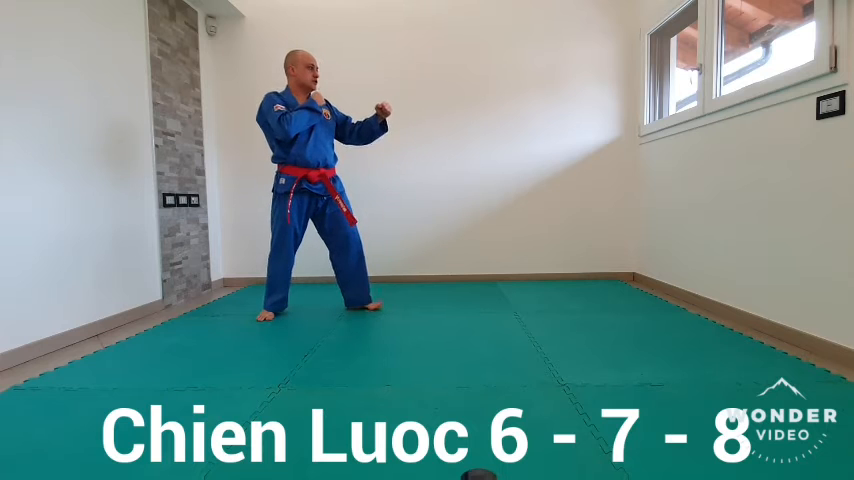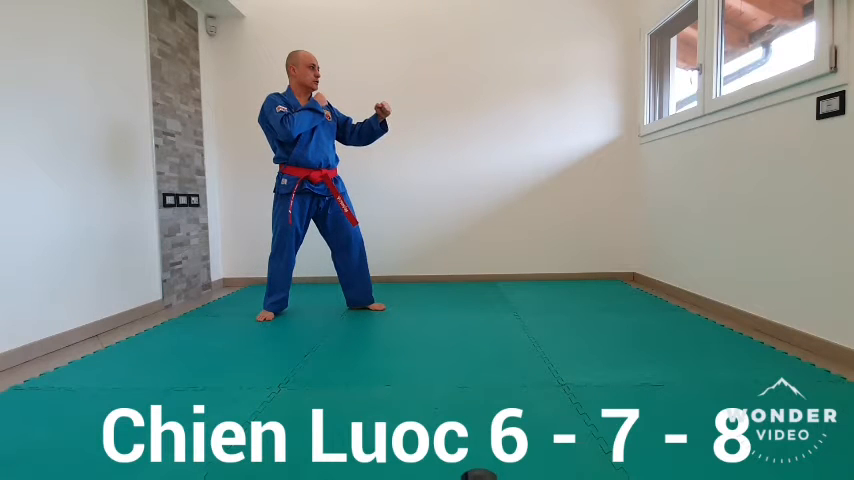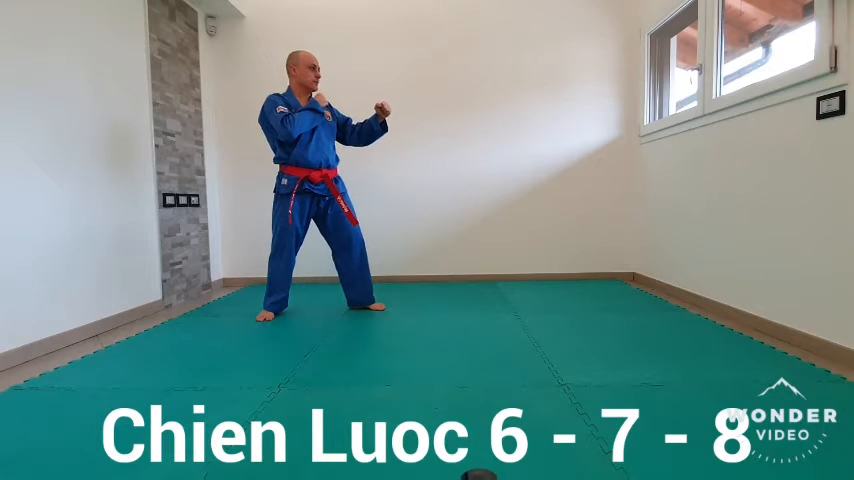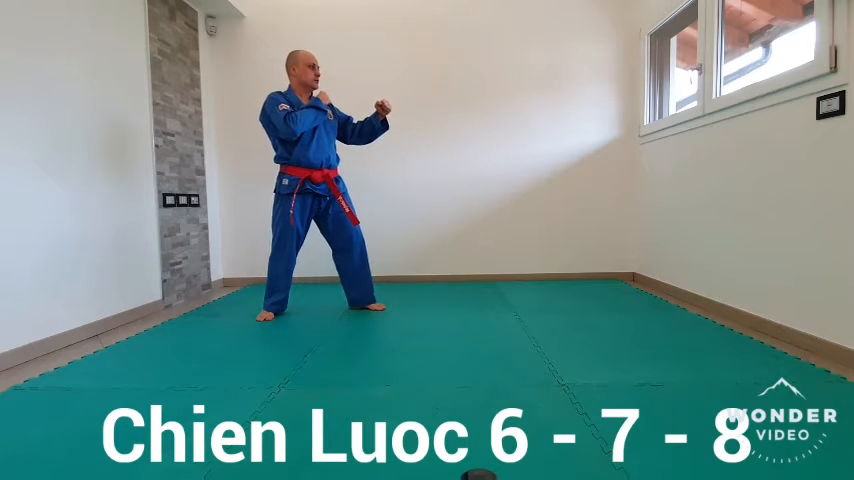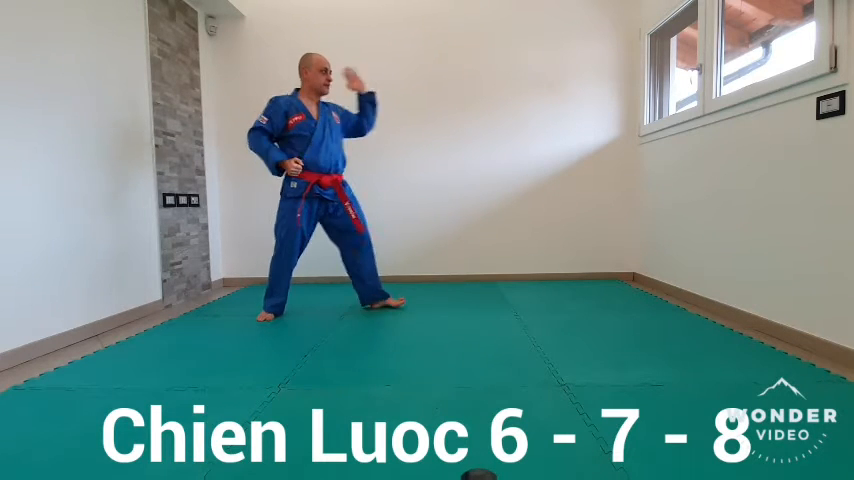
dt=1s
person 1, frame 1
left shoulder: (324, 105)
right shoulder: (273, 101)
left elbow: (353, 134)
right elbow: (284, 129)
left wrist: (378, 119)
right wrist: (312, 106)
left hip: (328, 185)
right hip: (292, 186)
left knee: (348, 242)
right knee: (283, 247)
left ankle: (359, 299)
right ankle: (273, 306)
person 1, frame 2
left shoulder: (325, 106)
right shoulder: (275, 102)
left elbow: (354, 135)
right elbow: (287, 129)
left wrist: (378, 119)
right wrist: (315, 107)
left hip: (330, 185)
right hip: (294, 186)
left knee: (350, 242)
right knee: (284, 247)
left ankle: (361, 299)
right ankle: (273, 306)
person 1, frame 3
left shoulder: (325, 106)
right shoulder: (275, 103)
left elbow: (354, 135)
right elbow: (288, 130)
left wrist: (378, 119)
right wrist: (315, 107)
left hip: (330, 185)
right hip: (294, 187)
left knee: (351, 242)
right knee: (284, 247)
left ankle: (362, 299)
right ankle: (273, 306)
person 1, frame 4
left shoulder: (326, 106)
right shoulder: (276, 101)
left elbow: (354, 133)
right elbow: (291, 127)
left wrist: (378, 117)
right wrist: (317, 105)
left hip: (331, 185)
right hip: (295, 186)
left knee: (351, 241)
right knee: (284, 247)
left ankle: (362, 298)
right ankle: (273, 306)
person 1, frame 5
left shoulder: (332, 110)
right shoulder: (281, 106)
left elbow: (362, 127)
right elbow: (257, 136)
left wrist: (363, 94)
right wrist: (281, 161)
left hip: (336, 190)
right hip: (300, 191)
left knee: (359, 241)
right knee: (287, 249)
left ankle: (374, 297)
right ankle: (273, 307)
